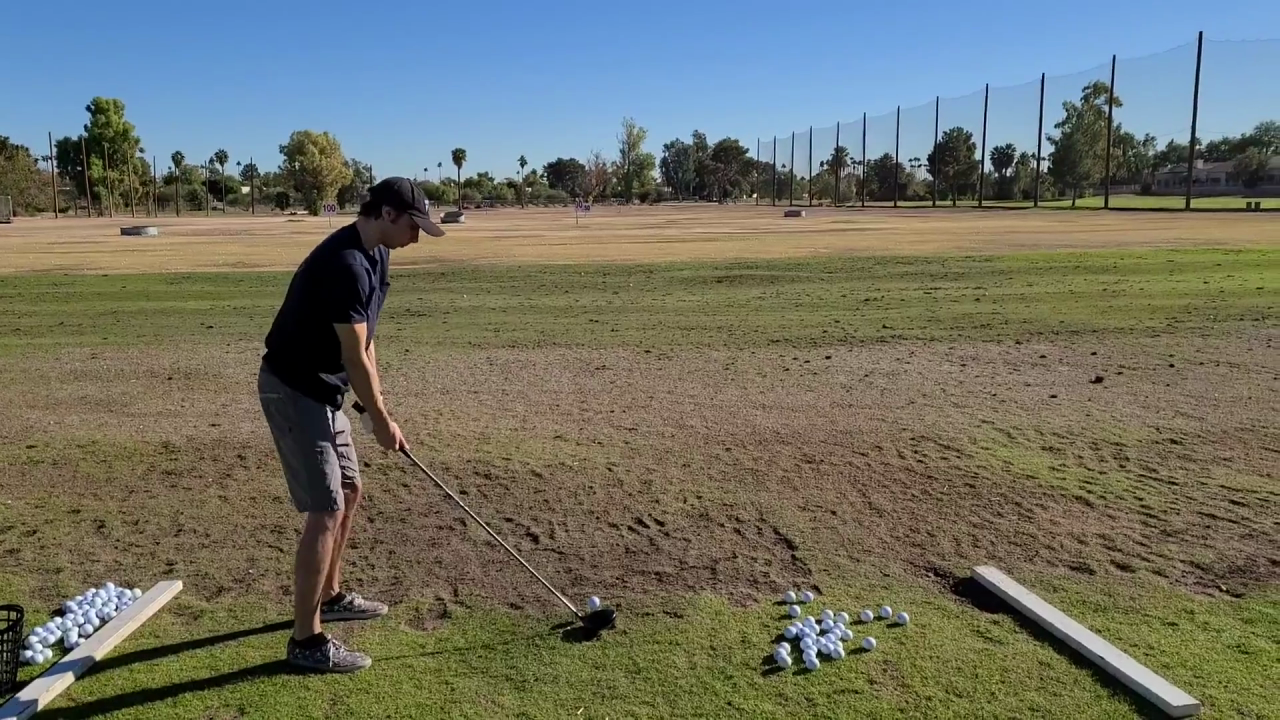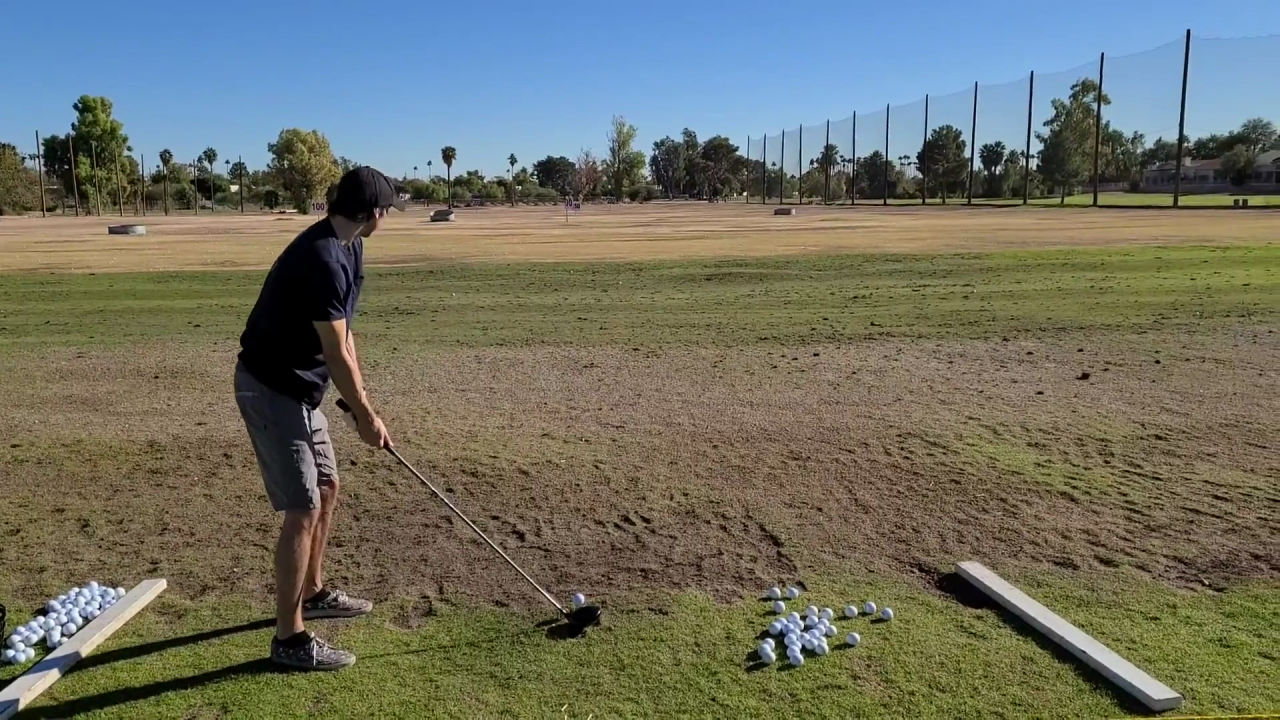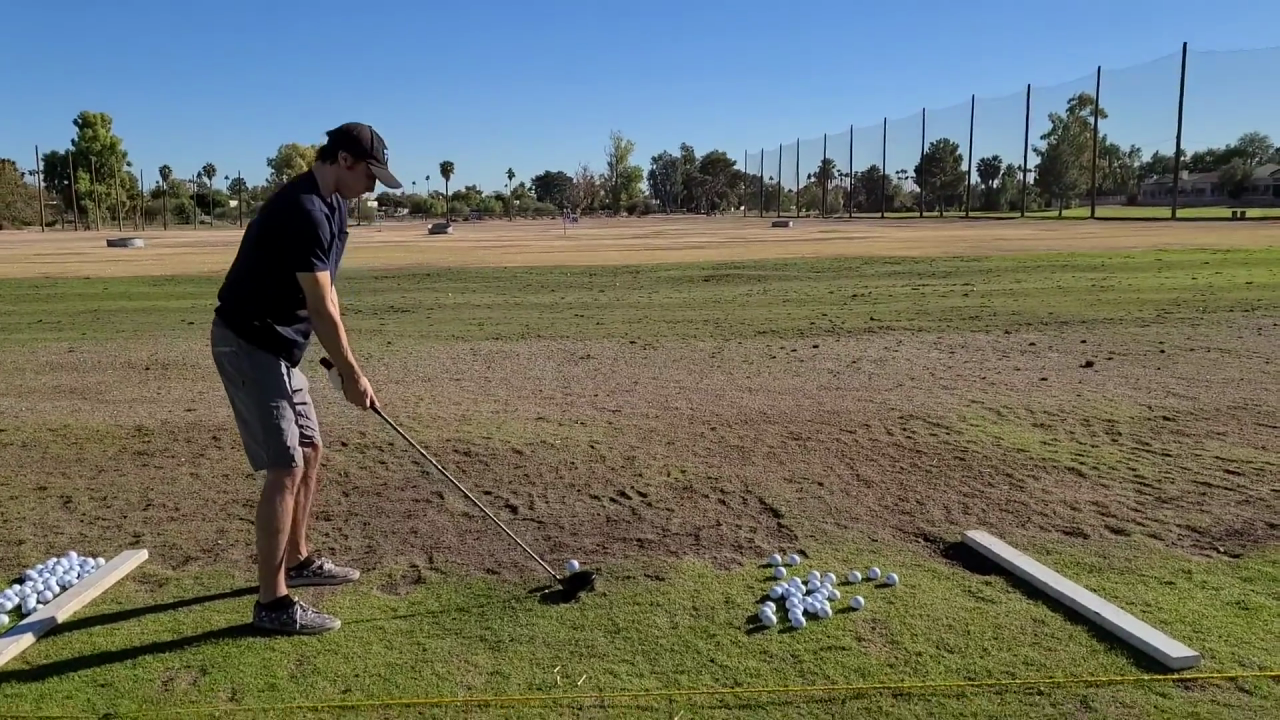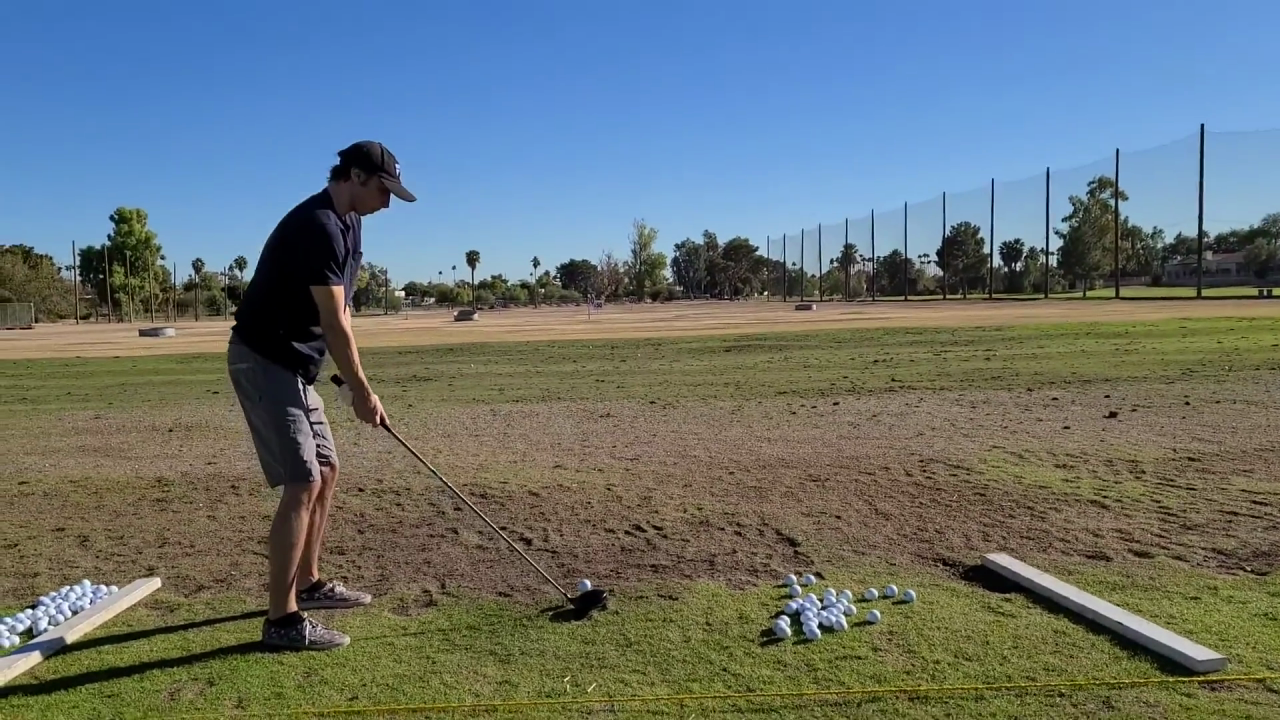
dt=1s
person 1, frame 1
left shoulder: (373, 254)
right shoulder: (346, 263)
left elbow: (365, 340)
right elbow: (354, 356)
left wrist: (378, 403)
right wrist: (381, 420)
left hip: (320, 388)
right hip: (294, 390)
left knee: (348, 492)
right knee: (326, 510)
left ankle: (329, 594)
right ankle: (306, 638)
person 1, frame 2
left shoulder: (347, 248)
right shoulder: (321, 260)
left elbow: (343, 334)
right elbow: (336, 354)
left wrist: (362, 398)
right wrist: (366, 416)
left hip: (299, 386)
right hip: (271, 389)
left knee: (326, 489)
right knee: (302, 508)
left ankle: (312, 592)
right ankle: (290, 638)
person 1, frame 3
left shoulder: (331, 205)
right shoulder: (303, 210)
left elbow: (324, 293)
right elbow: (321, 309)
left wrist: (345, 364)
right wrist: (352, 374)
left hip: (278, 344)
right hip: (250, 345)
left knee: (309, 452)
right knee: (285, 468)
left ankle: (297, 560)
right ankle: (272, 602)
person 1, frame 4
left shoulder: (347, 223)
right shoulder: (317, 226)
left elbow: (339, 312)
right elbow: (334, 324)
left wrist: (353, 381)
right wrist: (362, 391)
left hip: (292, 362)
right hip: (266, 361)
left knee: (325, 471)
right knee: (302, 483)
left ankle: (308, 583)
right ankle: (282, 618)
